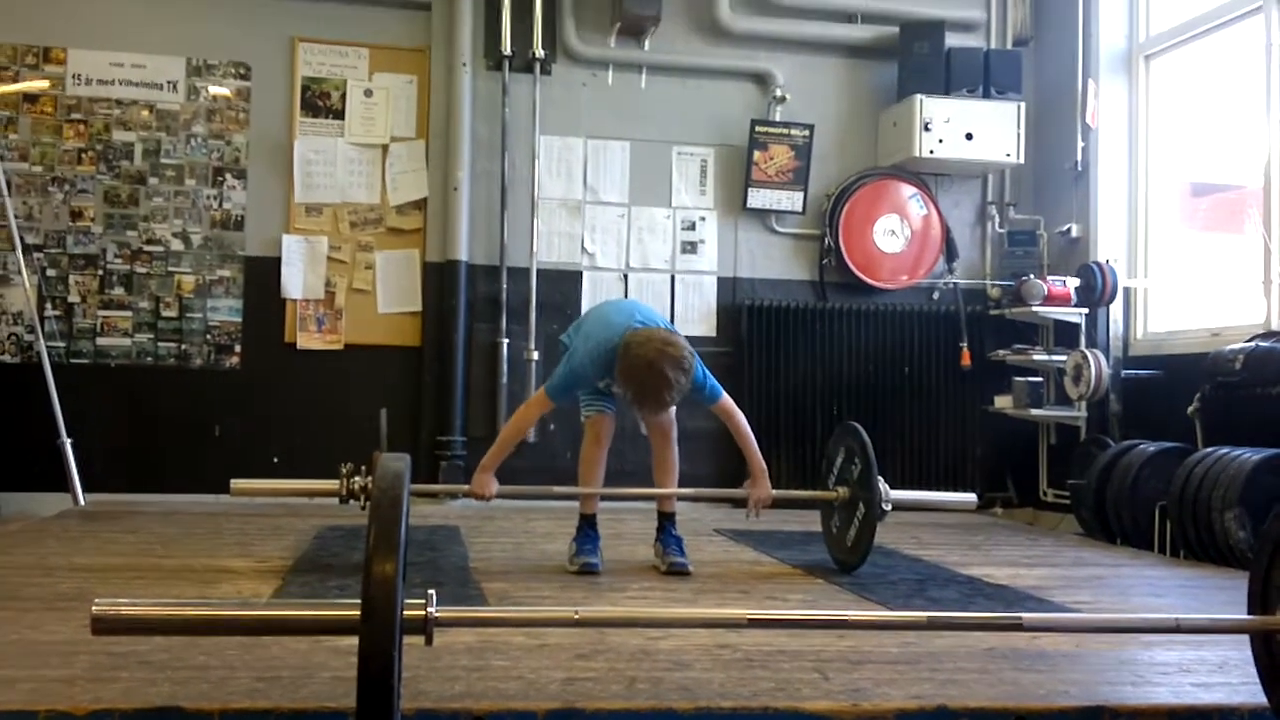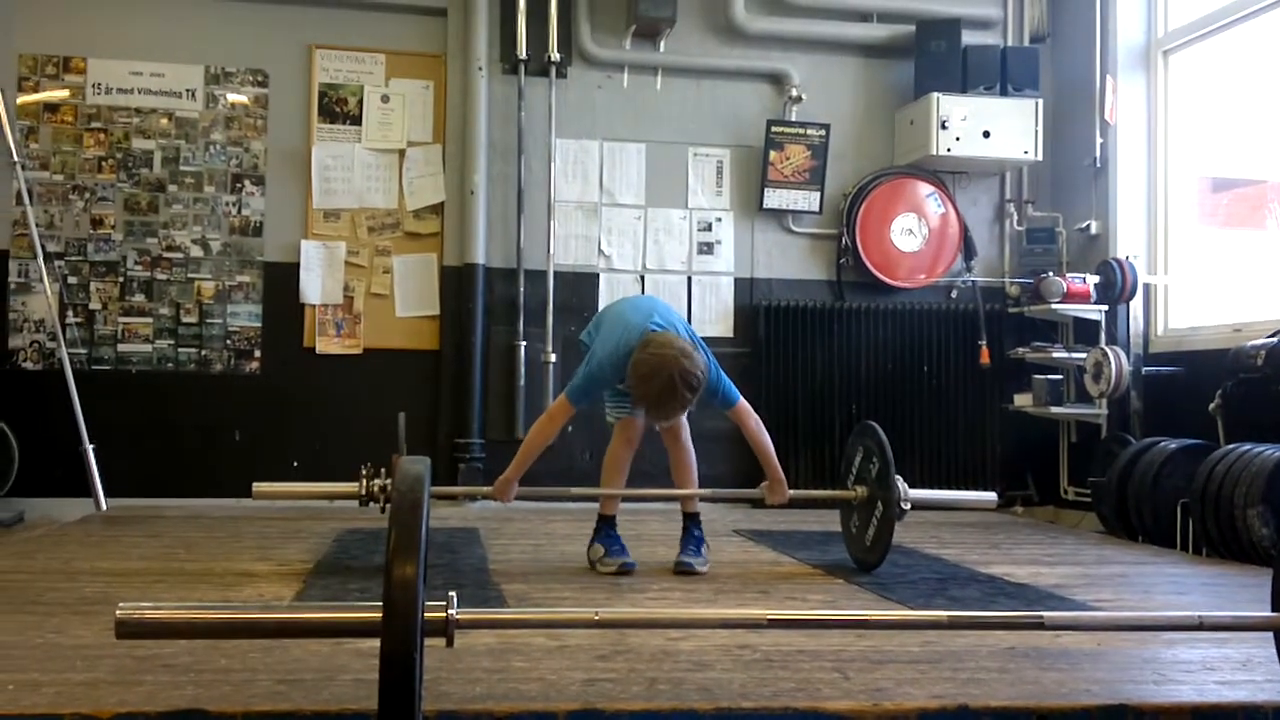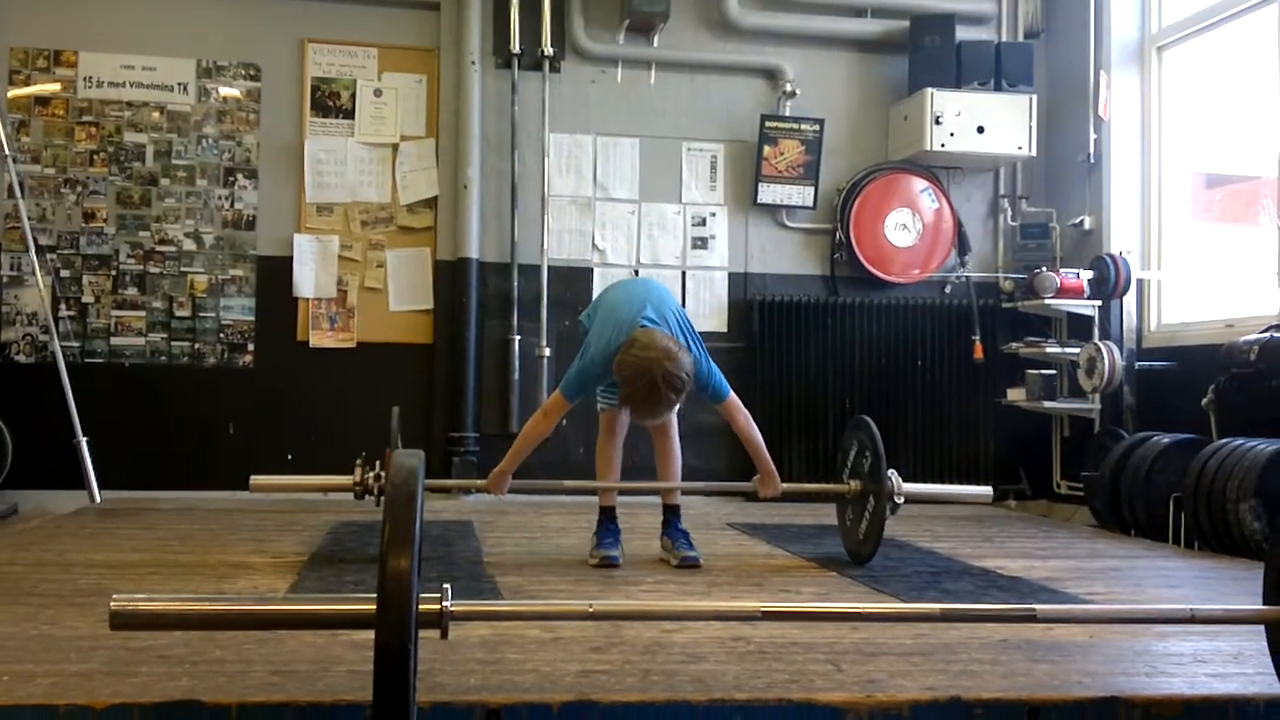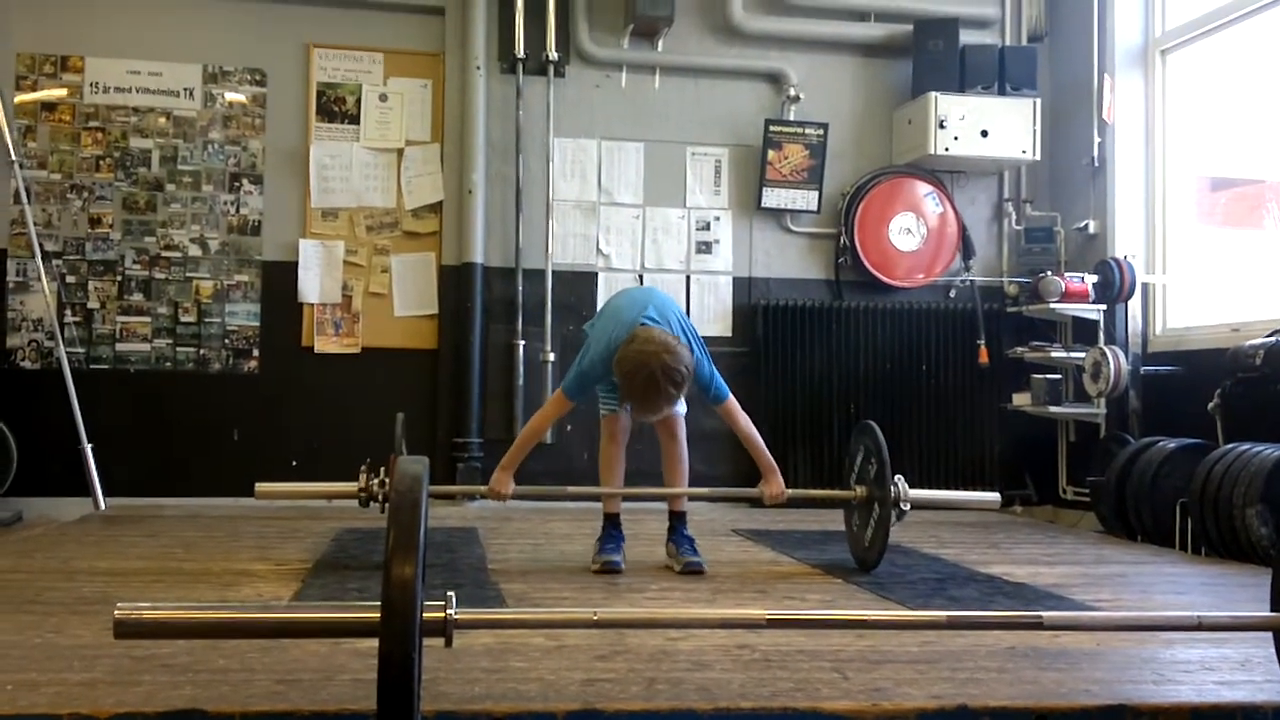
dt=0.5s
person 1, frame 1
left shoulder: (680, 360)
right shoulder: (589, 357)
left elbow: (732, 413)
right elbow: (531, 409)
left wrist: (760, 475)
right wrist: (486, 470)
left hip: (653, 361)
right hip: (597, 349)
left knee: (665, 429)
right knee: (599, 428)
left ankle: (667, 533)
right ankle: (586, 532)
person 1, frame 2
left shoulder: (698, 363)
right shoulder: (607, 359)
left elbow: (748, 419)
right elbow: (553, 418)
left wrist: (776, 480)
right wrist: (510, 478)
left hip: (663, 331)
right hip: (610, 337)
left knee: (676, 429)
right knee: (628, 430)
left ankle: (693, 532)
right ankle: (604, 534)
person 1, frame 3
left shoulder: (690, 356)
right shoulder: (601, 354)
left elbow: (738, 414)
right elbow: (548, 414)
left wrist: (768, 473)
right wrist: (504, 471)
right hip: (609, 315)
left knee: (666, 423)
right knee: (612, 422)
left ankle: (672, 526)
right ankle: (607, 526)
person 1, frame 4
left shoulder: (690, 357)
right shoulder: (600, 355)
left elbow: (736, 416)
right elbow: (550, 412)
left wrist: (772, 474)
right wrist: (505, 470)
right hip: (614, 343)
left knee: (673, 426)
right knee: (614, 427)
left ankle: (679, 532)
right ankle: (611, 532)
